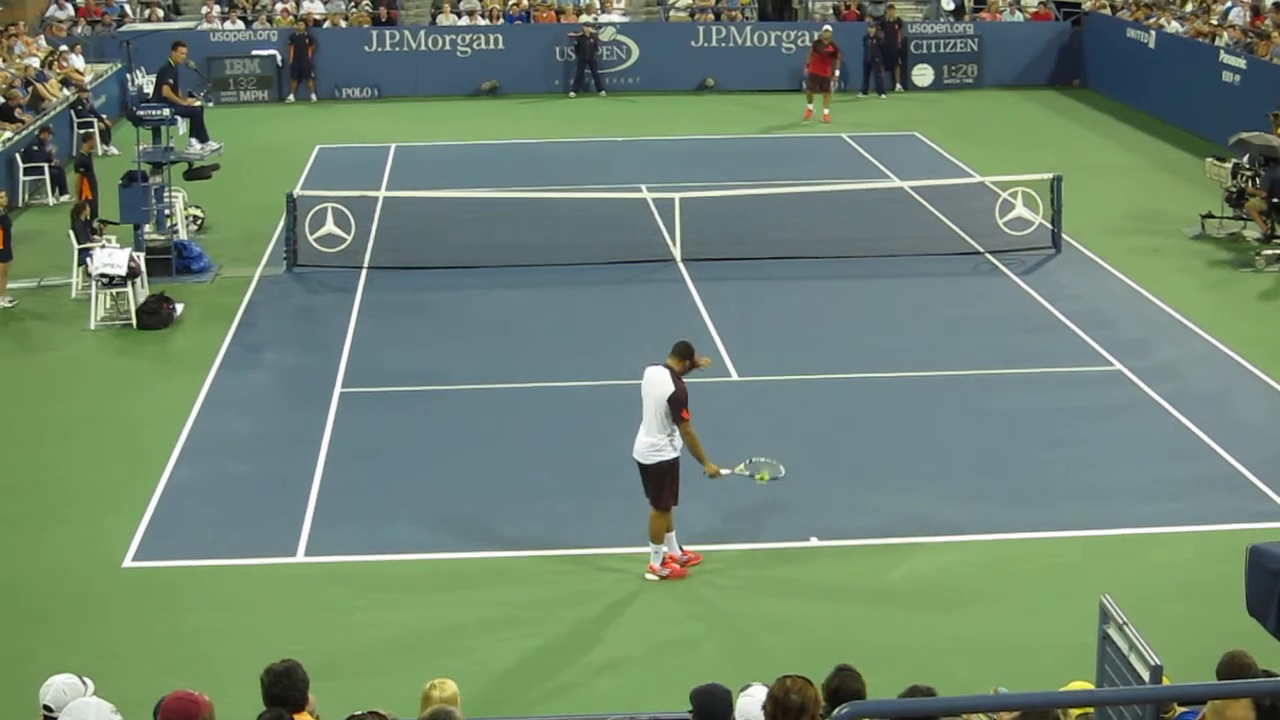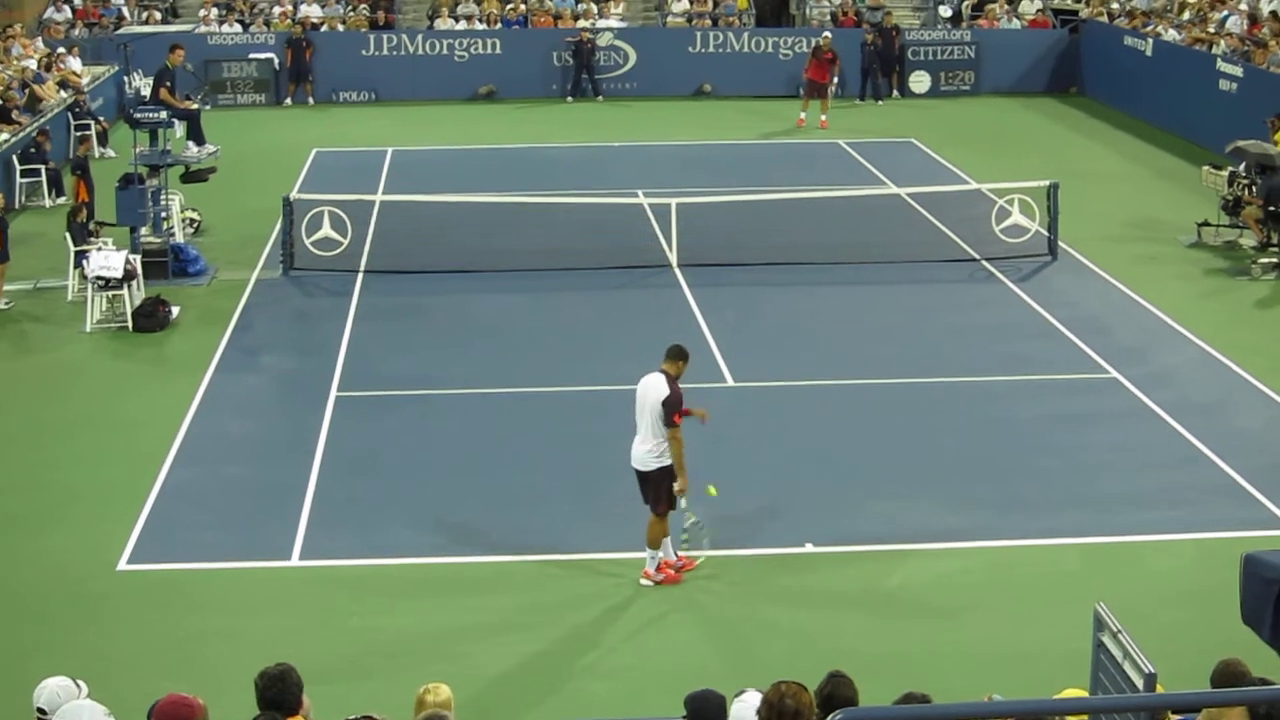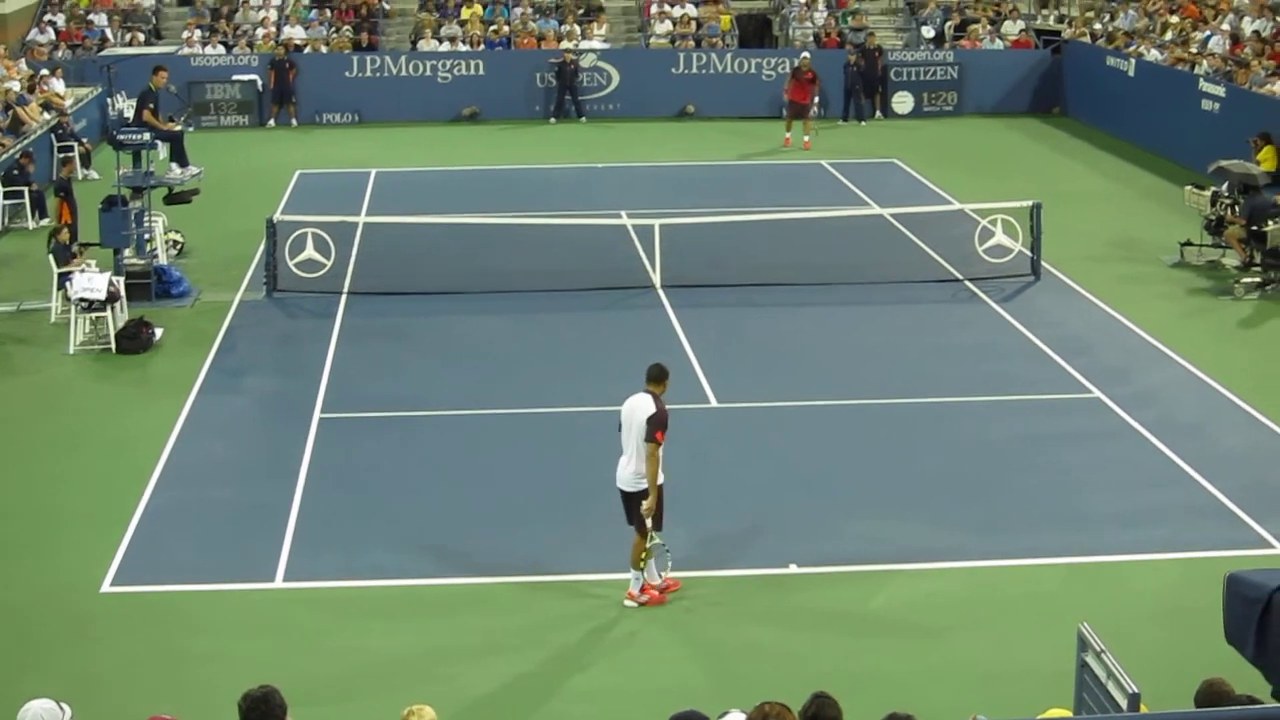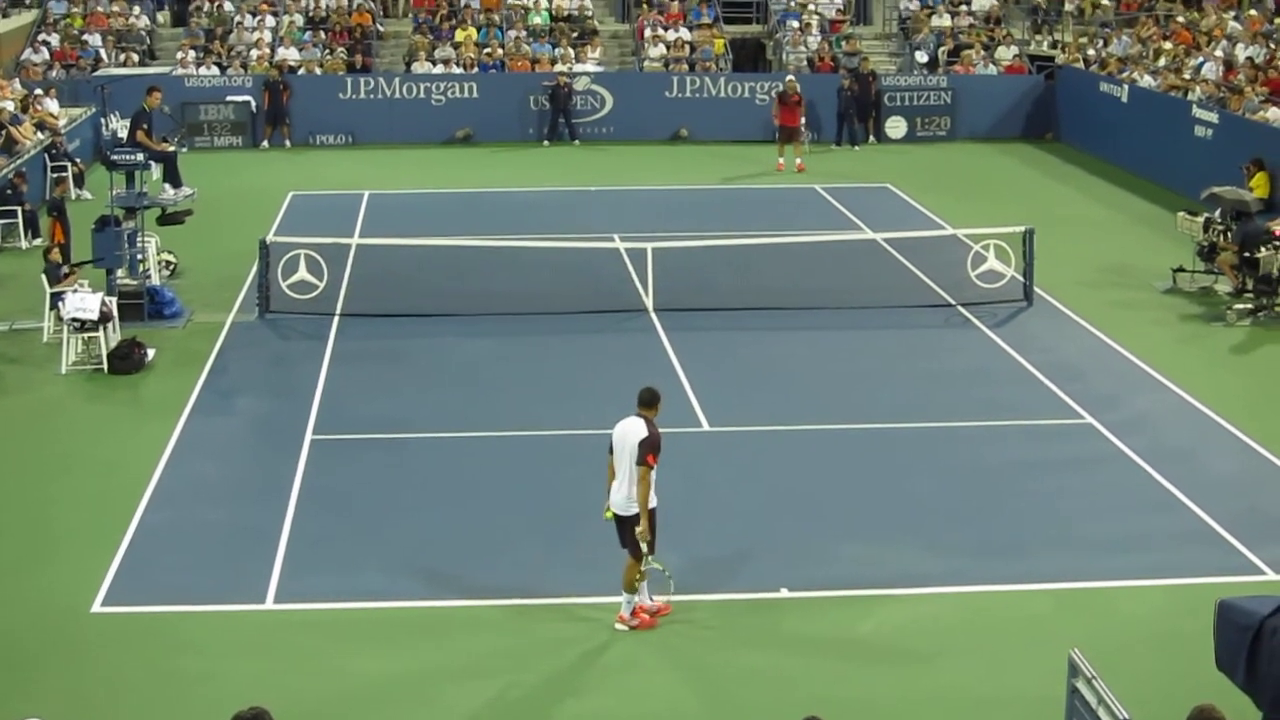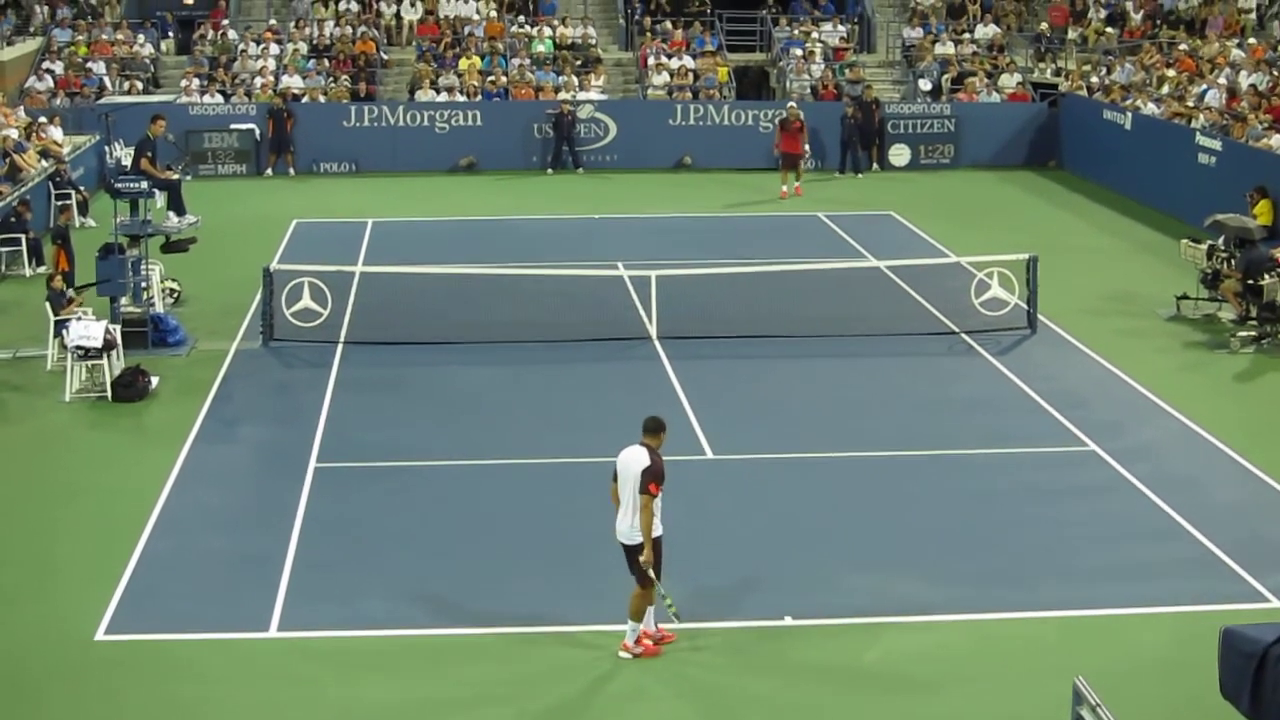
dt=0.3s
person 1, frame 1
left shoulder: (651, 371)
right shoulder: (676, 389)
left elbow: (672, 367)
right elbow: (686, 432)
left wrist: (694, 363)
right wrist: (706, 463)
left hip: (644, 449)
right hip: (661, 455)
left knee: (664, 505)
right knee: (660, 509)
left ankle: (674, 552)
right ankle: (656, 565)
person 1, frame 2
left shoulder: (646, 380)
right shoulder: (672, 392)
right elbow: (673, 438)
left wrist: (690, 411)
right wrist: (682, 476)
left hip: (640, 456)
right hip: (658, 462)
left knee: (662, 511)
right knee: (658, 514)
left ankle: (669, 559)
right ankle: (651, 571)
person 1, frame 3
left shoulder: (630, 402)
right shoulder: (657, 411)
right elbow: (651, 454)
right wrist: (653, 495)
left hip: (625, 477)
right hip: (642, 482)
left knee: (643, 532)
right knee: (643, 535)
left ankle: (652, 580)
right ankle: (635, 591)
person 1, frame 4
left shoulder: (621, 425)
right shoulder: (650, 435)
left elbow: (611, 465)
right elbow: (643, 477)
left wrist: (610, 498)
right wrist: (644, 519)
left hip: (619, 502)
right hip: (637, 505)
left knee: (638, 556)
right knee: (636, 558)
left ankle: (644, 603)
right ankle: (626, 615)
person 1, frame 5
left shoulder: (625, 454)
right shoulder: (653, 463)
left elbow: (615, 492)
right elbow: (646, 506)
right wrist: (648, 547)
left hip: (625, 530)
right hip: (643, 534)
left knee: (647, 582)
right knee: (645, 586)
left ankle: (648, 630)
right ankle: (630, 643)
